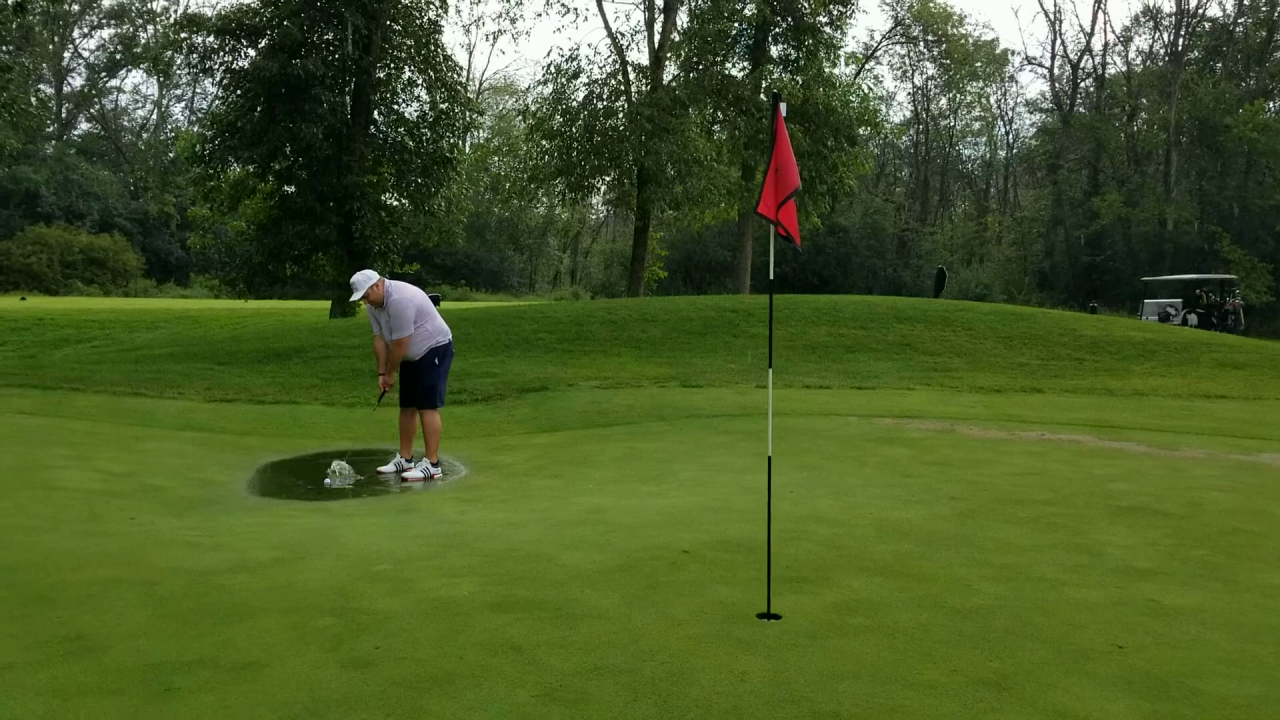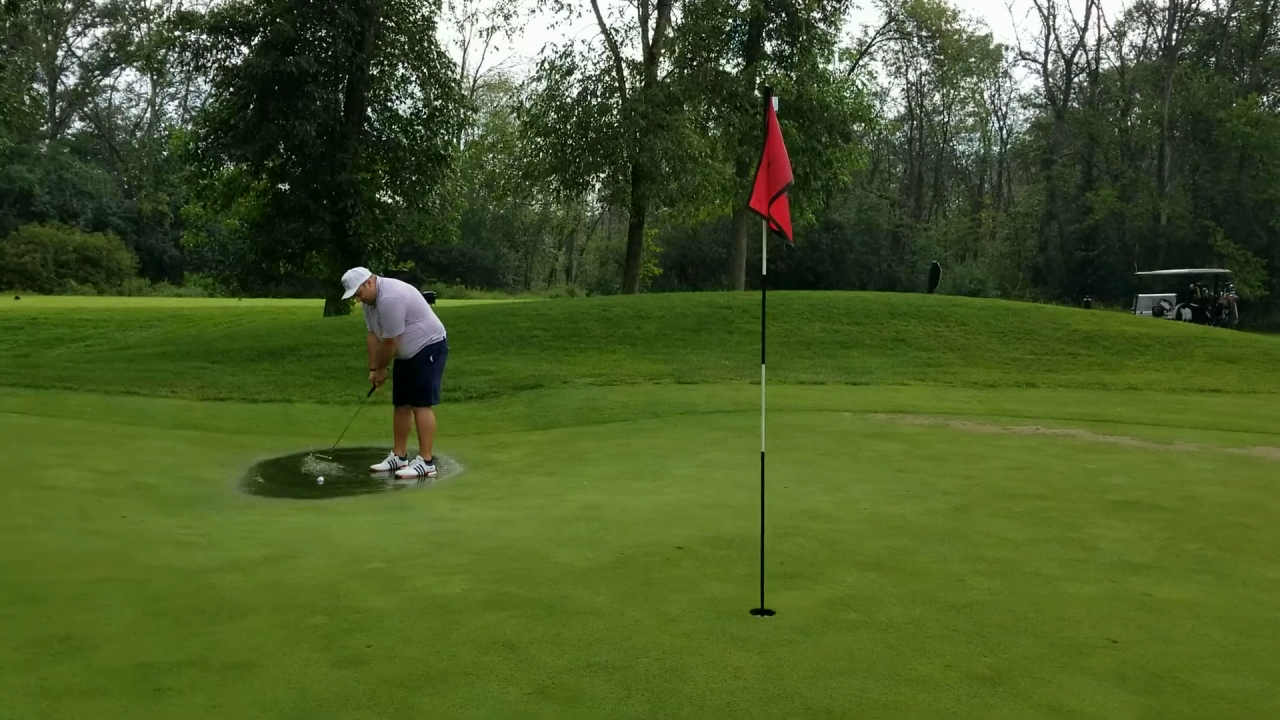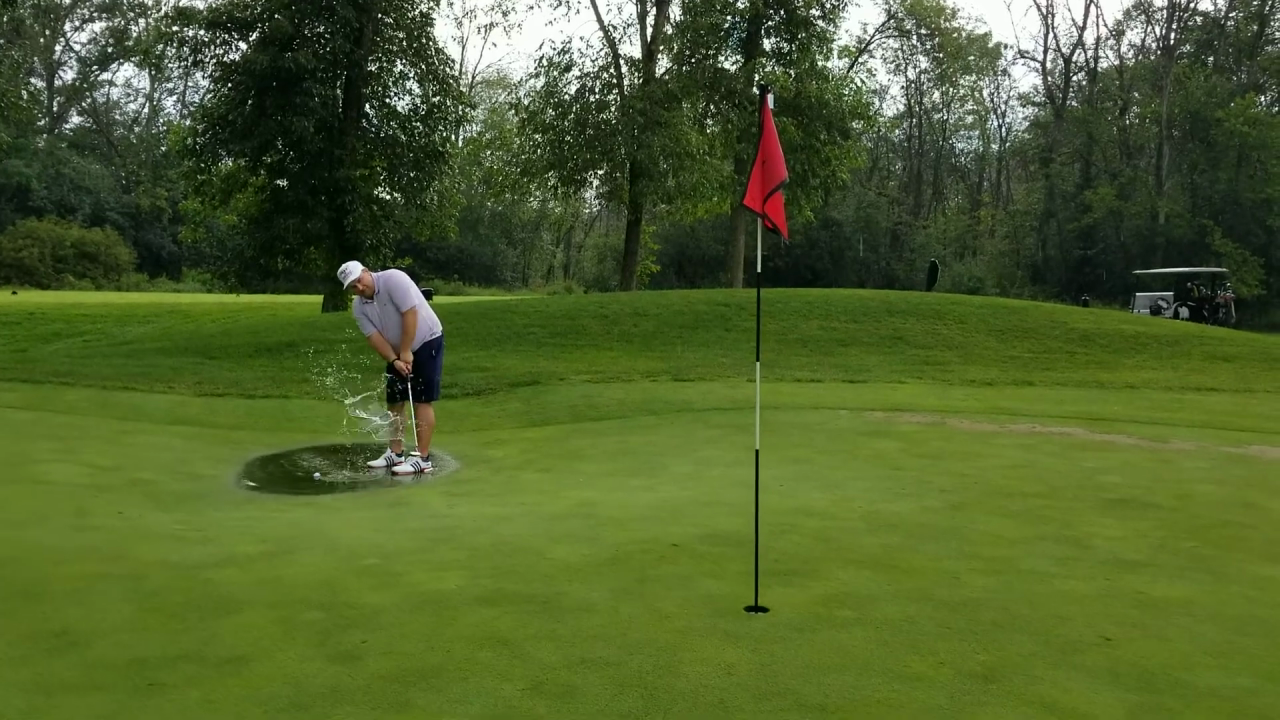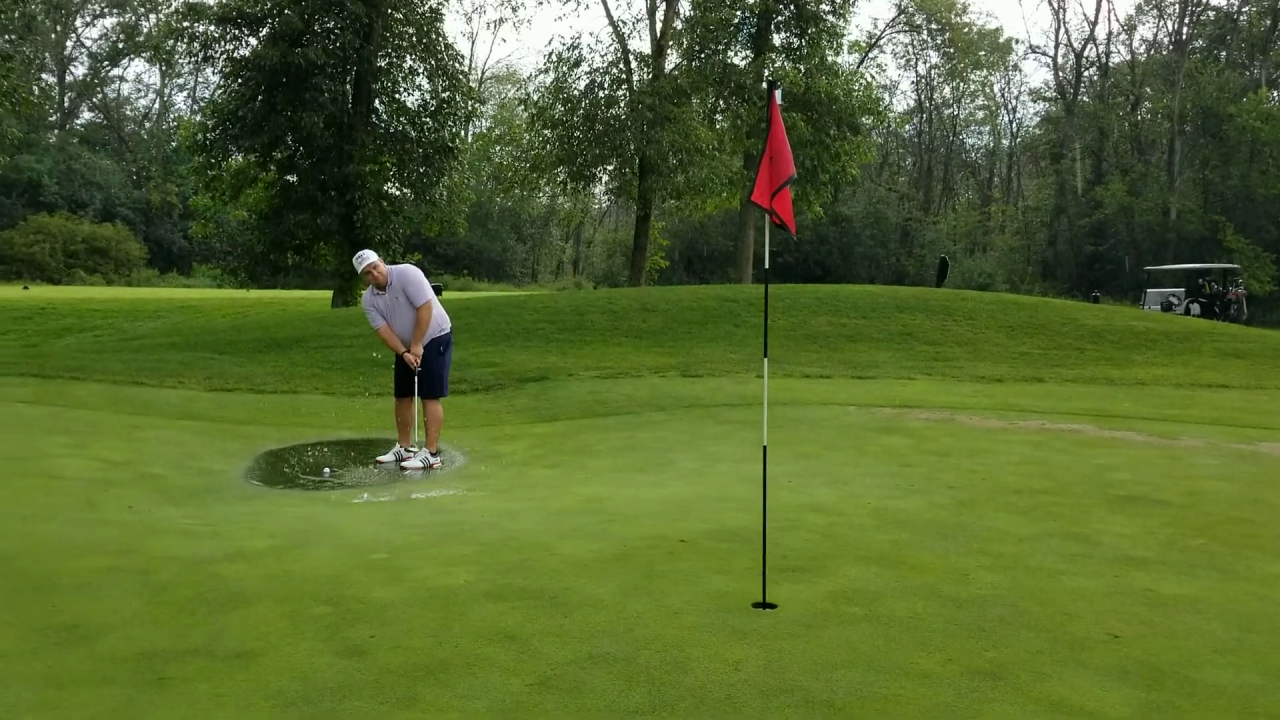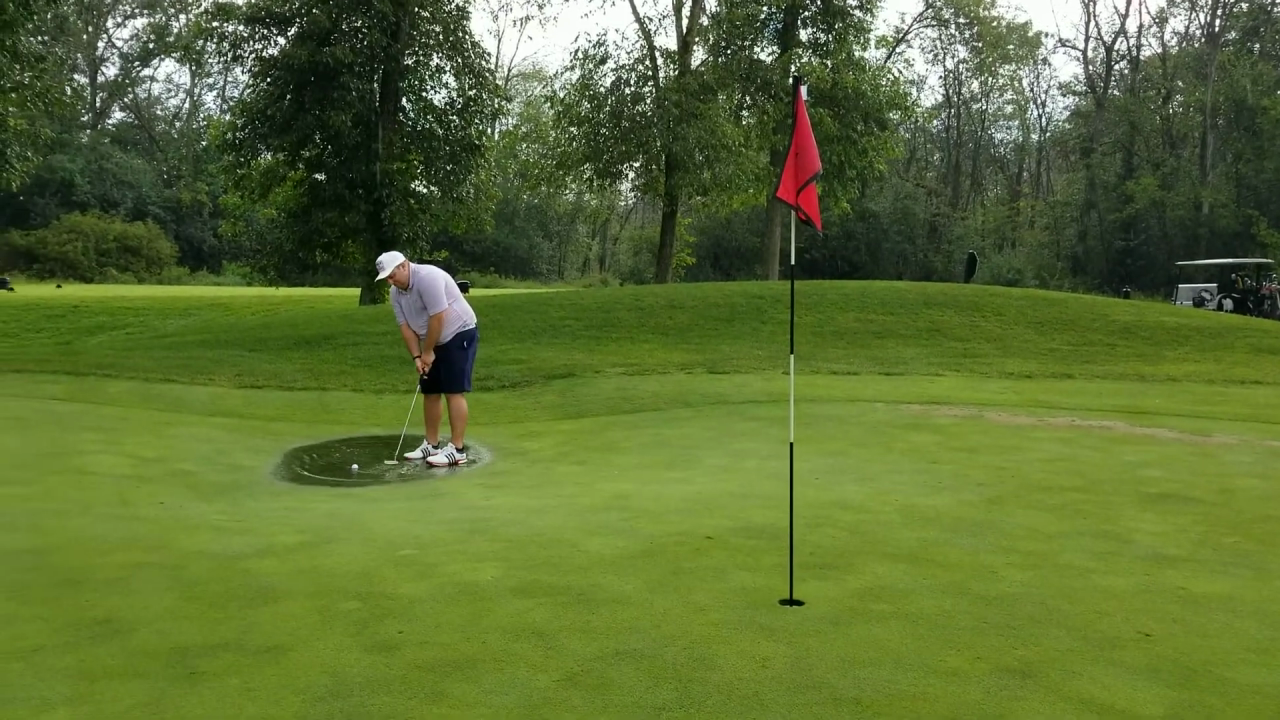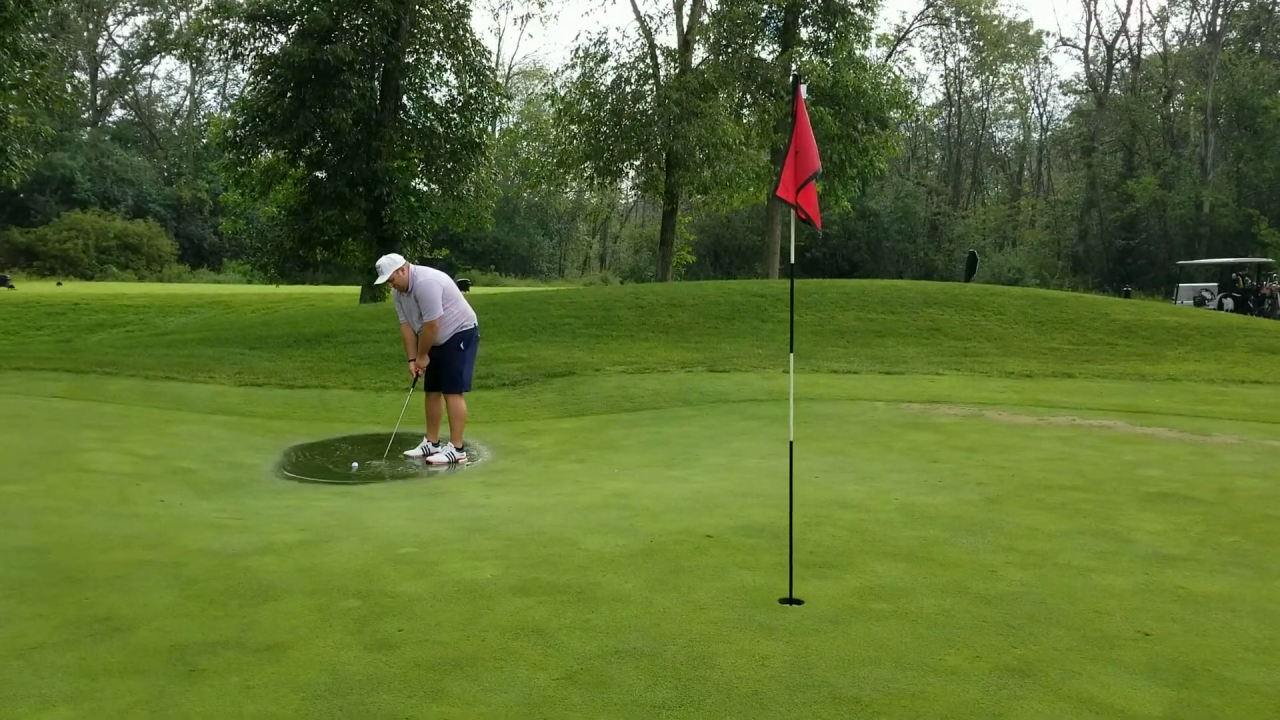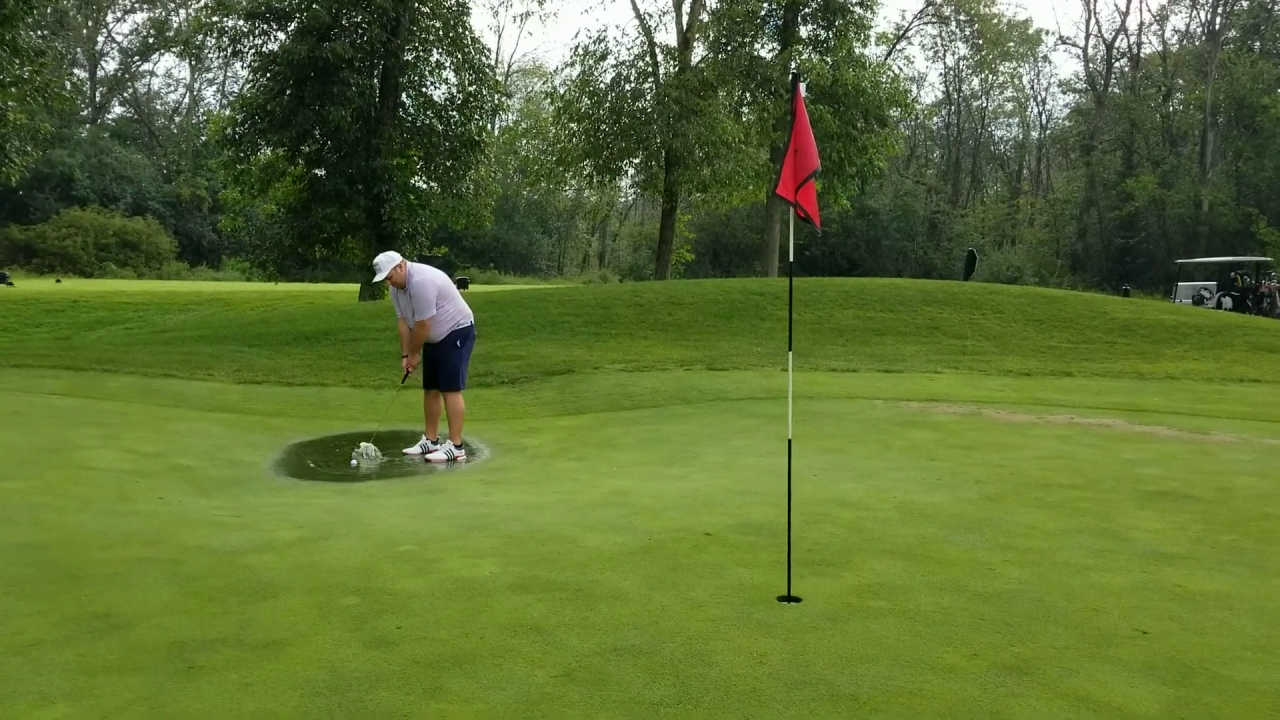
dt=0.4s
person 1, frame 1
left shoulder: (400, 300)
right shoulder: (374, 305)
left elbow: (399, 343)
right elbow: (379, 339)
left wrist: (391, 373)
right wrist: (382, 372)
left hip: (434, 350)
right hip: (412, 356)
left knee: (427, 406)
right knee: (407, 407)
left ankle: (431, 464)
right ankle: (404, 459)
person 1, frame 2
left shoulder: (390, 298)
right shoulder: (369, 301)
left elbow: (390, 342)
right elbow: (373, 335)
left wrist: (381, 369)
right wrist: (373, 369)
left hip: (429, 348)
right hip: (405, 354)
left knee: (421, 404)
right knee: (401, 404)
left ankle: (426, 462)
right ankle: (399, 457)
person 1, frame 3
left shoulder: (393, 279)
right shoulder: (359, 307)
left elbow: (411, 313)
right elbow: (374, 337)
left wrist: (406, 352)
right wrist: (395, 360)
left hip: (426, 343)
right hip: (397, 353)
left knee: (421, 401)
right knee: (394, 402)
left ankle: (422, 459)
right ankle: (395, 453)
person 1, frame 4
left shoulder: (407, 273)
right shoulder: (368, 299)
left elbow: (425, 308)
right elbow: (383, 330)
left wrist: (417, 345)
right wrist: (403, 353)
left hip: (434, 340)
right hip: (406, 348)
left knee: (430, 397)
right knee: (402, 397)
left ankle: (431, 453)
right ankle: (404, 448)
person 1, frame 5
left shoulder: (428, 277)
right shoulder: (396, 293)
left elbow: (438, 318)
right elbow: (406, 326)
left wrist: (428, 352)
right wrist: (417, 356)
left hip: (460, 335)
right hip: (435, 342)
left knee: (454, 392)
right knee: (430, 393)
left ankle: (457, 450)
right ankle: (431, 445)
person 1, frame 6
left shoulder: (426, 283)
right shoulder: (399, 292)
left elbow: (431, 325)
right elbow: (407, 325)
left wrist: (422, 356)
right wrist: (412, 359)
left hip: (460, 335)
right hip: (437, 341)
left knee: (453, 392)
right knee: (432, 391)
left ankle: (457, 449)
right ankle: (431, 443)
person 1, frame 7
left shoulder: (421, 282)
right shoulder: (397, 286)
left elbow: (422, 325)
right elbow: (403, 321)
left wrist: (414, 354)
right wrist: (406, 354)
left hip: (456, 333)
right hip: (435, 339)
left knee: (450, 389)
right knee: (431, 389)
left ankle: (455, 446)
right ankle: (430, 441)
